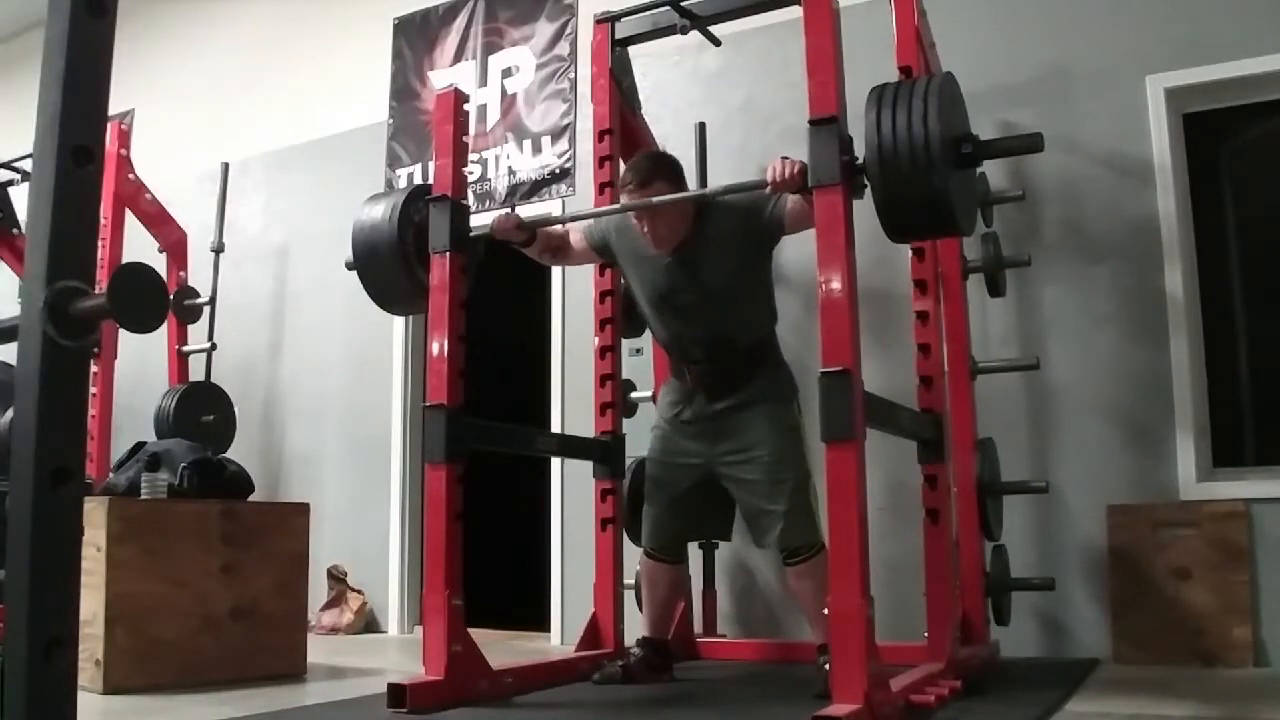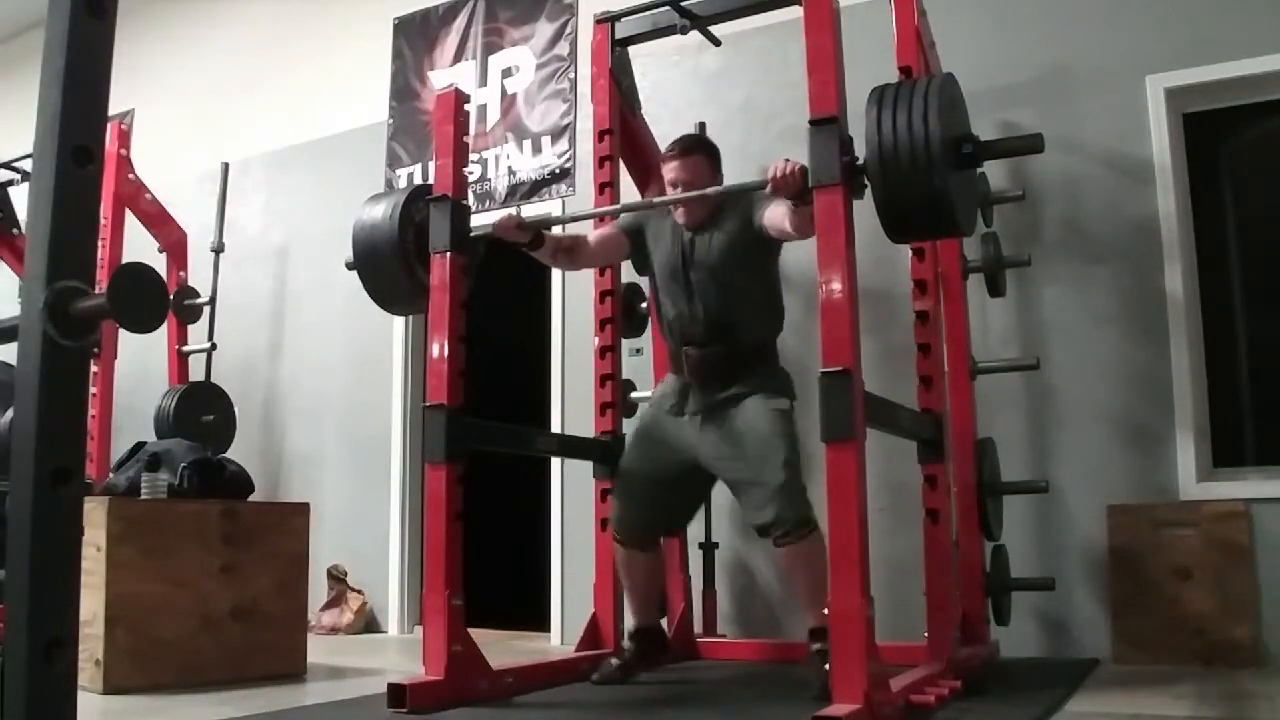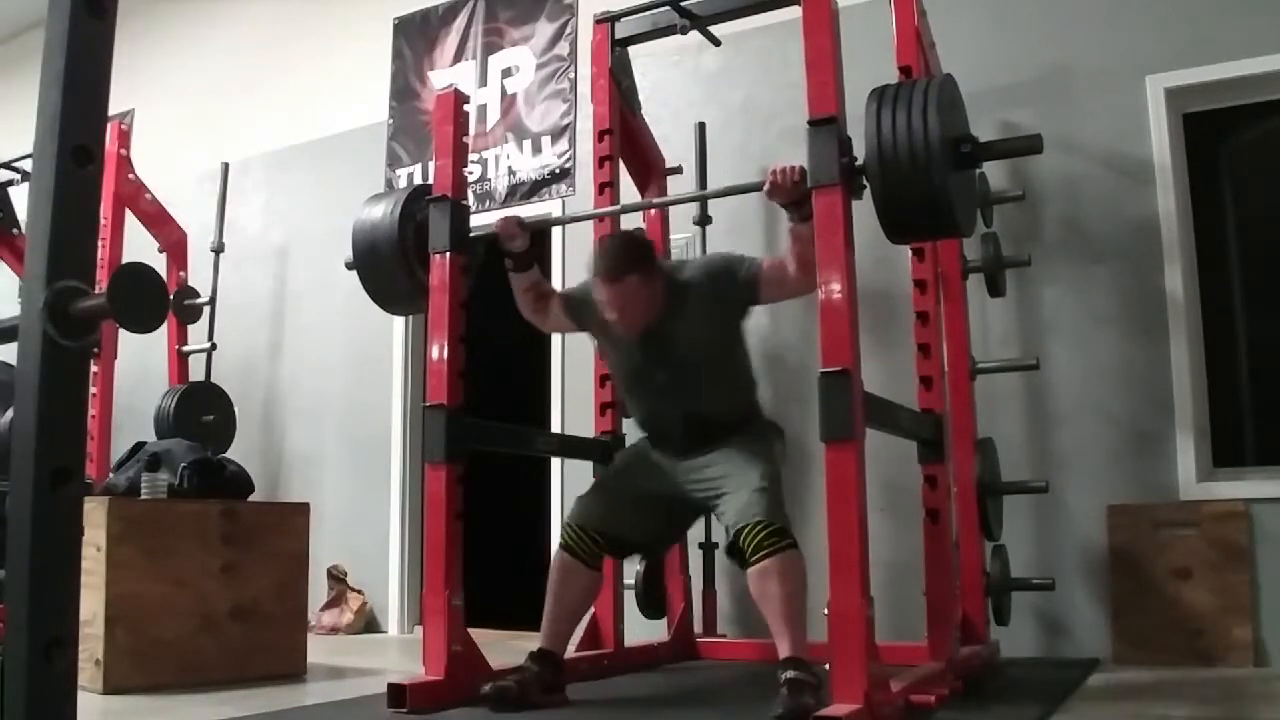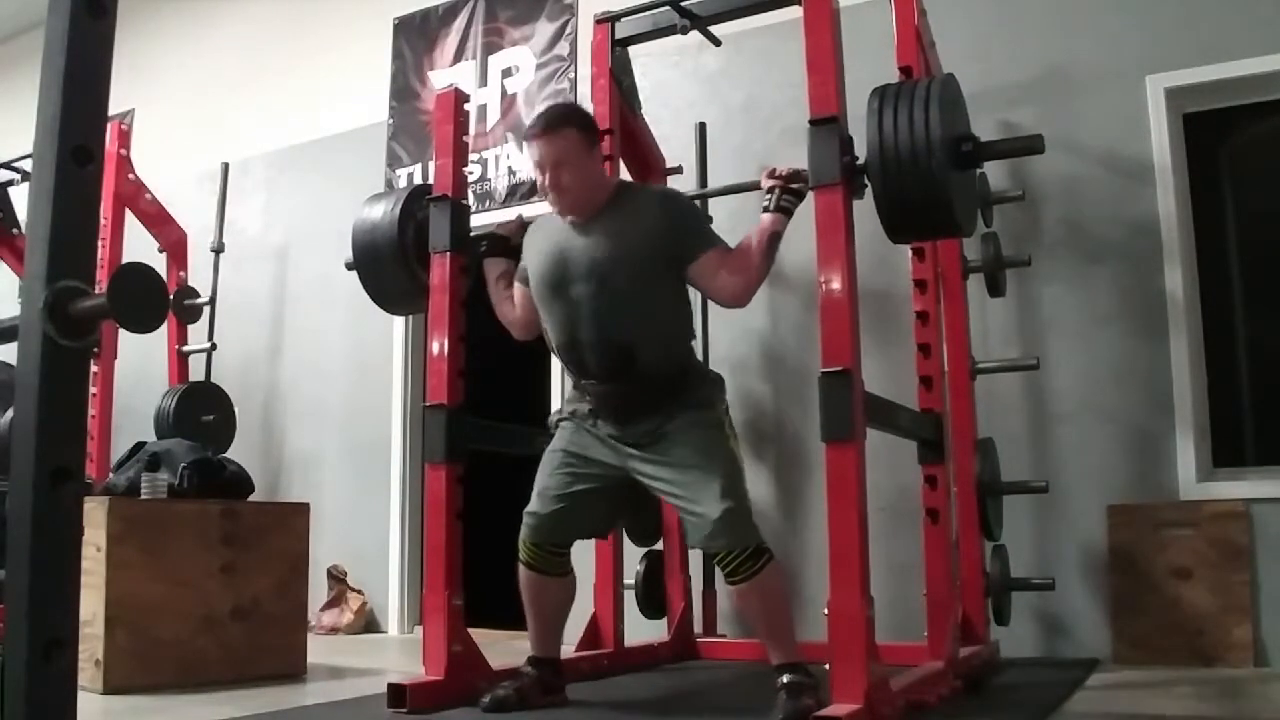
dt=0.4s
person 1, frame 1
left shoulder: (741, 216)
right shoulder: (620, 233)
left elbow: (821, 209)
right elbow: (562, 246)
left wrist: (803, 183)
right wrist: (524, 235)
left hip: (755, 401)
right hip: (684, 404)
left knee: (792, 532)
right knee: (659, 531)
left ankle: (831, 653)
right ankle: (653, 649)
person 1, frame 2
left shoulder: (750, 212)
right shoulder: (650, 223)
left elbow: (799, 225)
right elbow: (580, 252)
left wrist: (797, 190)
right wrist: (530, 238)
left hip: (748, 394)
right hip: (679, 395)
left knee: (784, 513)
right knee: (630, 516)
left ankle: (822, 644)
right ankle: (644, 640)
person 1, frame 3
left shoulder: (709, 282)
right shoulder: (593, 302)
left elbow: (799, 279)
right elbow: (544, 311)
left wrist: (798, 211)
right wrist: (521, 260)
left hip: (734, 444)
right hip: (658, 452)
left knee: (760, 523)
right knee: (581, 531)
left ankle: (796, 672)
right ankle: (545, 668)
person 1, frame 4
left shoulder: (661, 210)
right shoulder: (538, 235)
left elbow: (734, 286)
right elbow: (522, 322)
left wrist: (776, 209)
right wrist: (494, 250)
left hip: (677, 415)
right hip: (589, 419)
left knee: (732, 542)
right knee: (538, 540)
